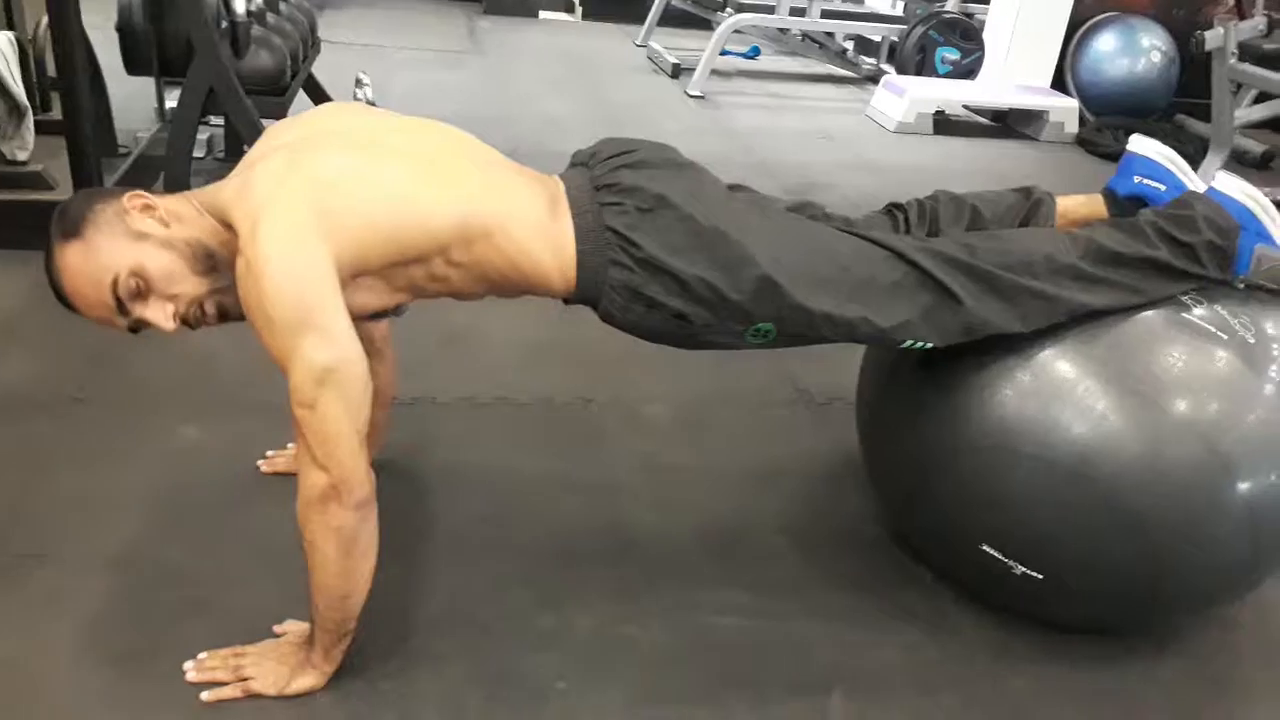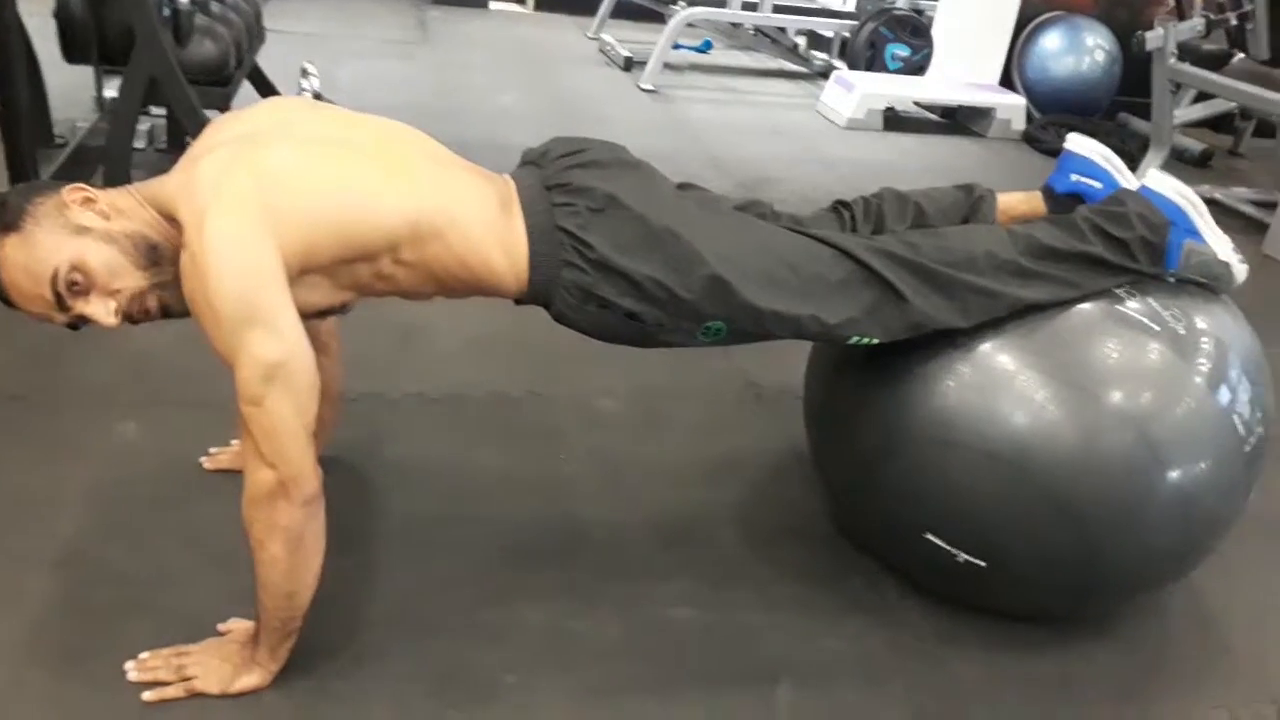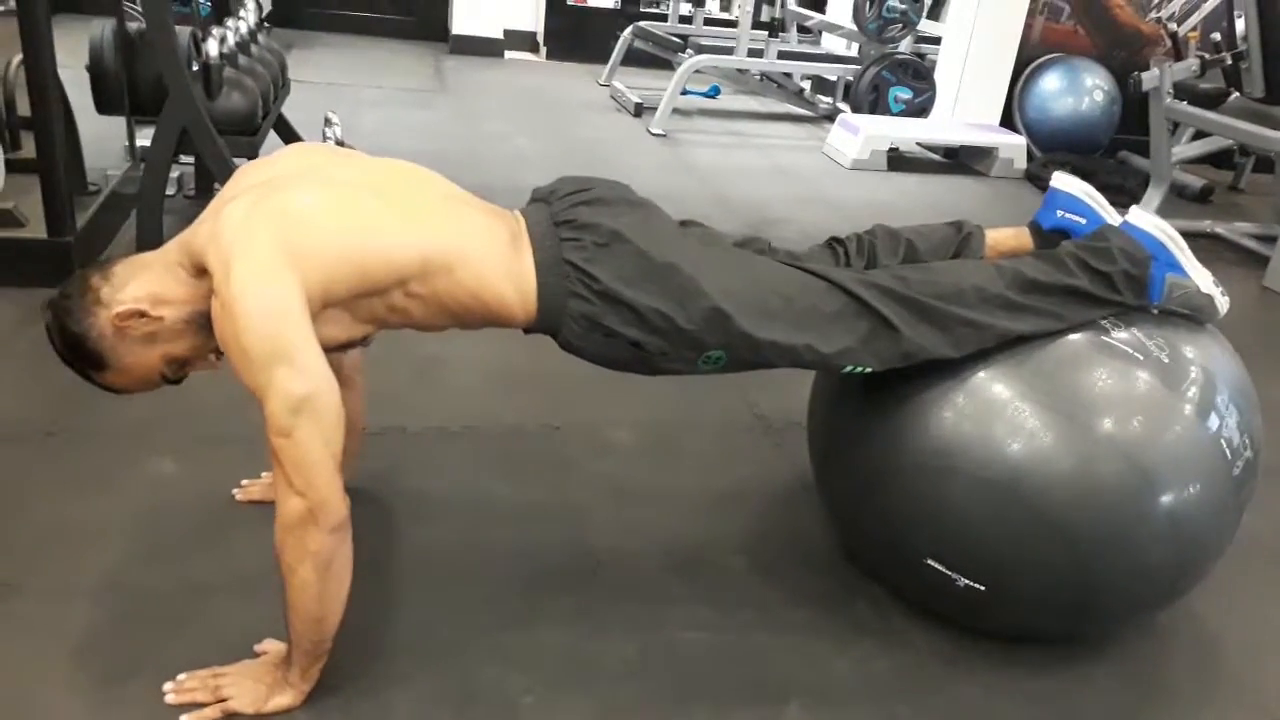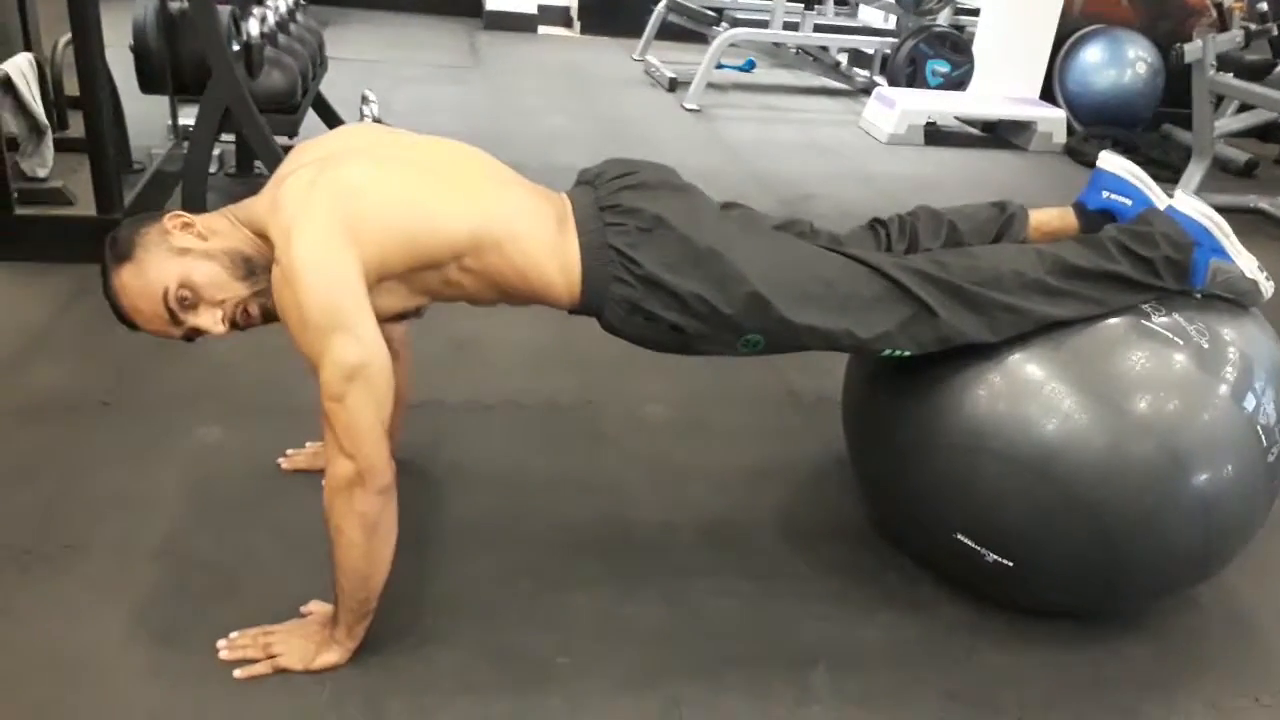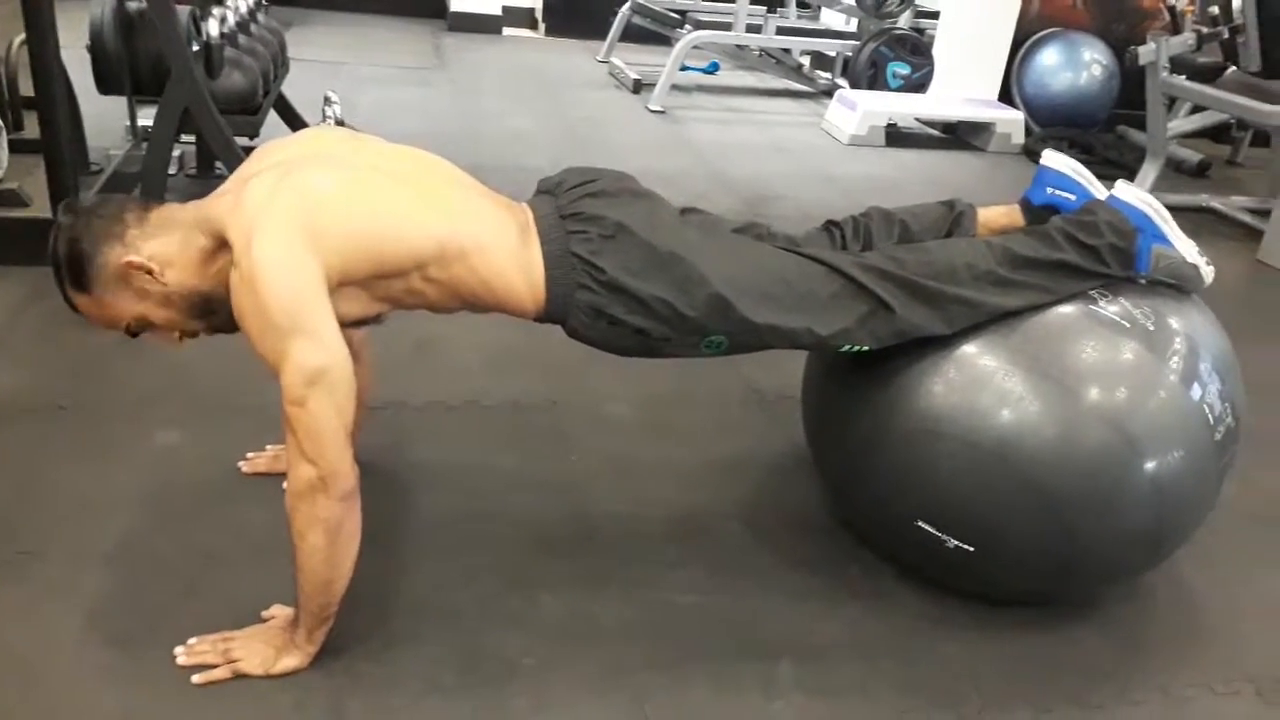
dt=1s
person 1, frame 1
left shoulder: (270, 255)
right shoulder: (283, 153)
left elbow: (339, 490)
left wrist: (318, 656)
right wrist: (354, 434)
left hip: (648, 256)
right hip: (619, 188)
left knee: (931, 290)
right knee: (893, 243)
right ankle: (1119, 196)
person 1, frame 2
left shoulder: (214, 251)
right shoulder: (228, 147)
left elbow: (289, 492)
left wrist: (261, 655)
right wrist: (300, 432)
left hip: (598, 257)
right hip: (570, 188)
left knee: (874, 290)
right knee: (836, 240)
left ankle: (1144, 231)
right ankle: (1058, 192)
person 1, frame 3
left shoulder: (243, 292)
right shoulder: (253, 194)
left elbow: (319, 514)
right wrist: (321, 457)
left hip: (604, 288)
right hip: (578, 223)
left knee: (869, 321)
right knee: (832, 273)
left ankle: (1129, 263)
right ankle: (1049, 227)
person 1, frame 4
left shoulder: (301, 260)
right shoulder: (308, 171)
left elbow: (365, 480)
left wrist: (339, 634)
right wrist: (364, 434)
left hip: (647, 270)
right hip: (622, 203)
left knee: (906, 304)
right knee: (869, 254)
left ankle: (1170, 249)
right ankle: (1087, 208)
person 1, frame 5
left shoulder: (261, 269)
right shoulder: (266, 176)
left elbow: (327, 482)
left wrist: (301, 637)
right wrist: (322, 433)
left hip: (608, 277)
right hip: (583, 213)
left knee: (866, 301)
right knee: (827, 255)
left ankle: (1114, 237)
right ankle: (1036, 203)
